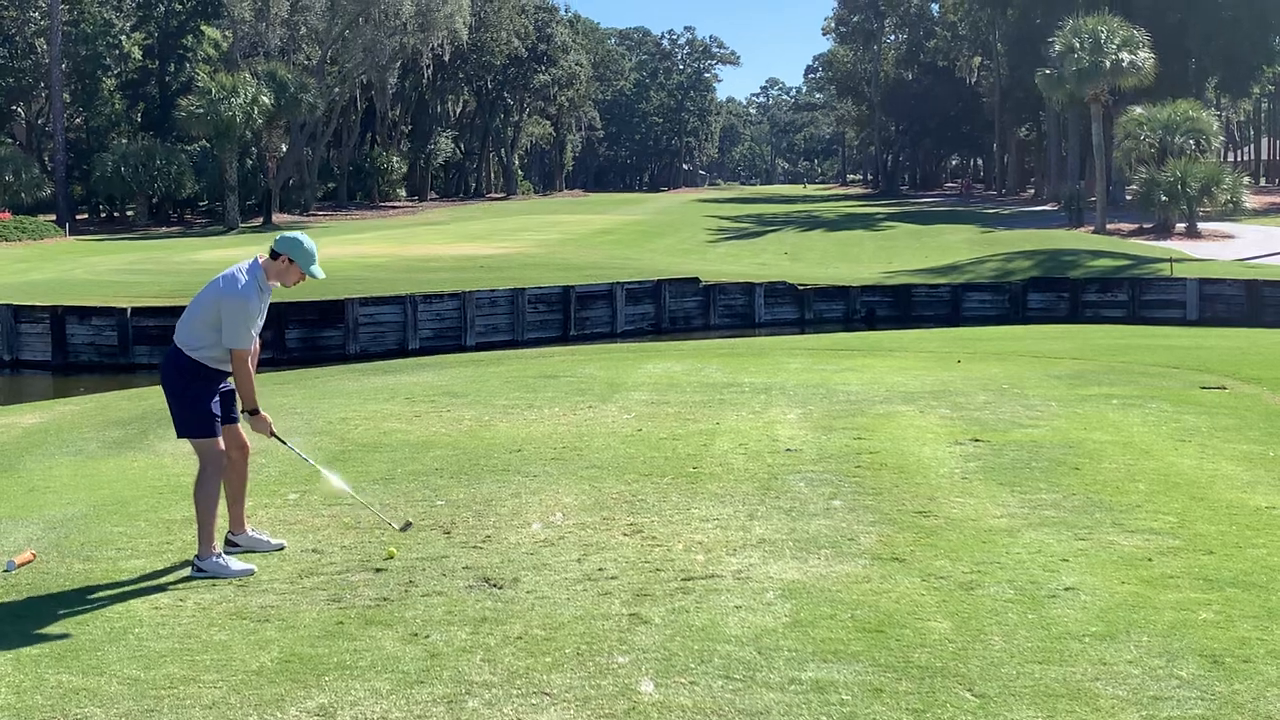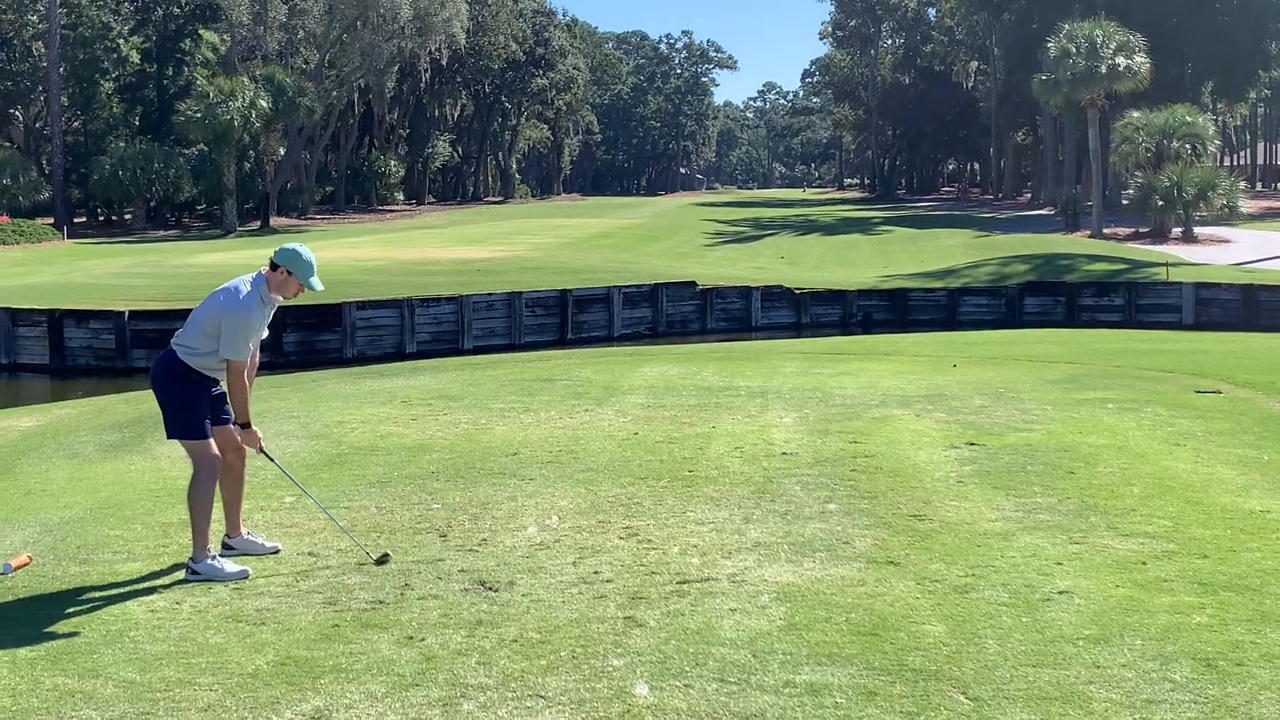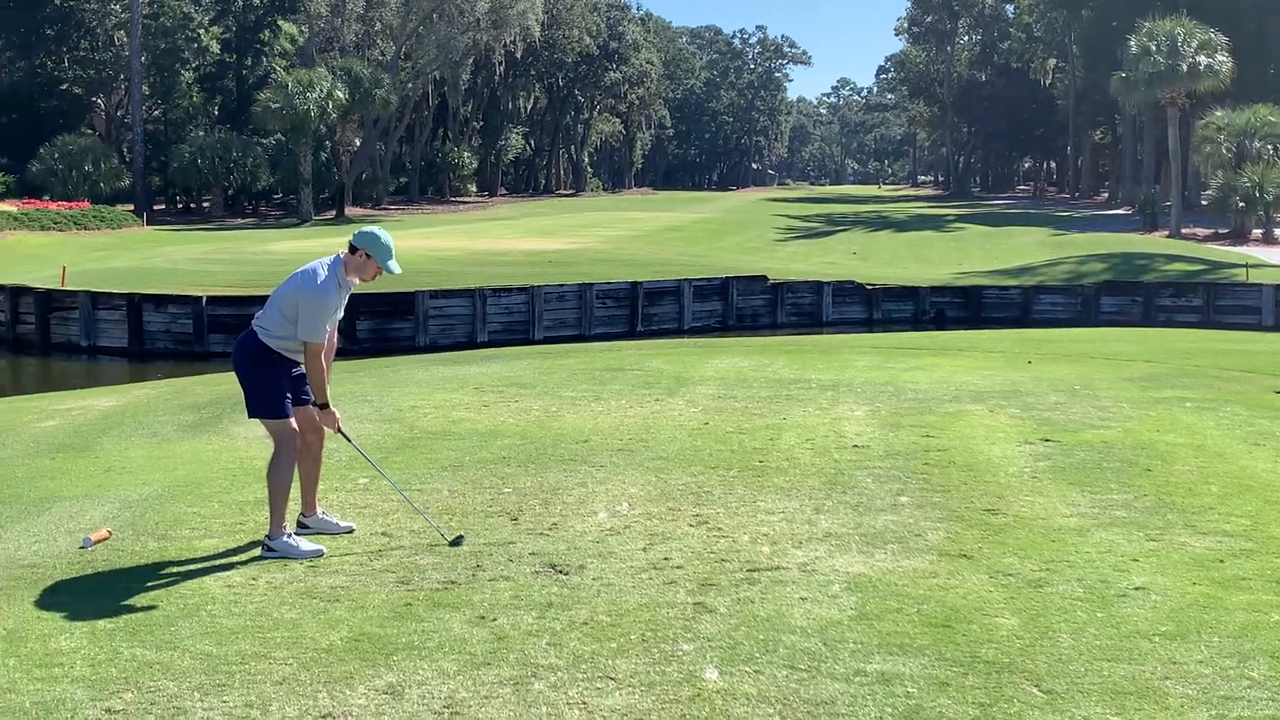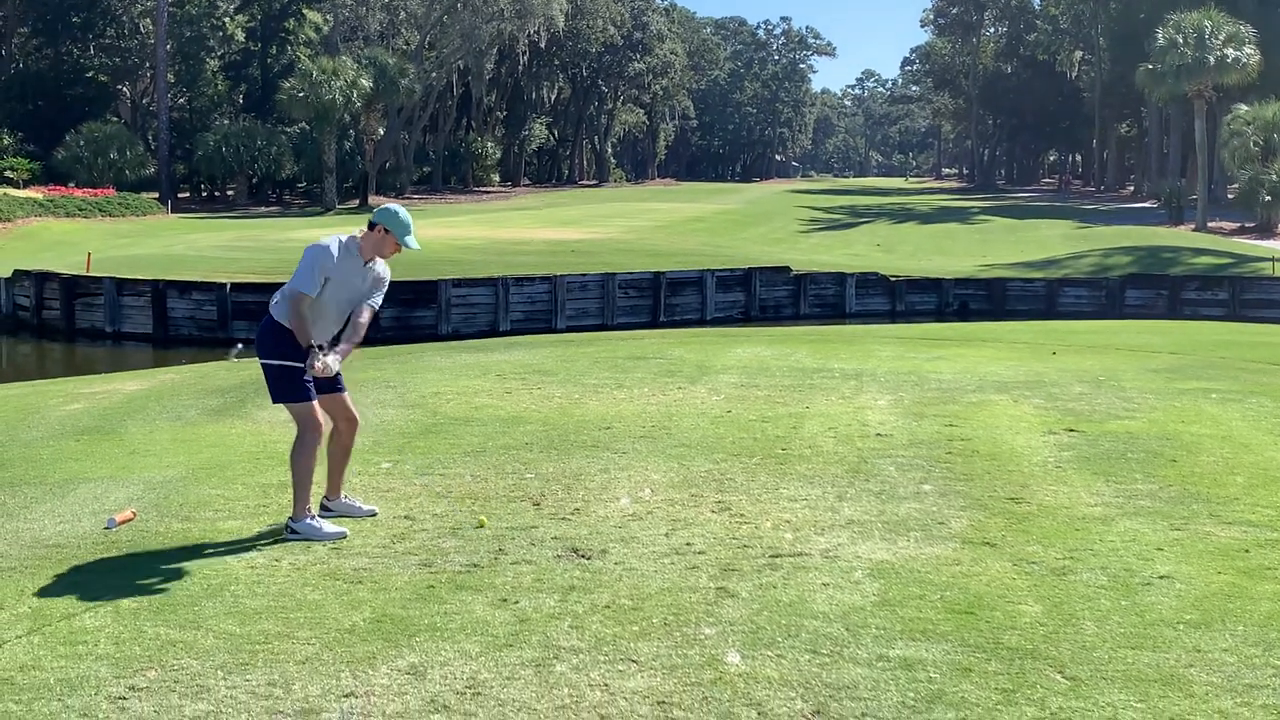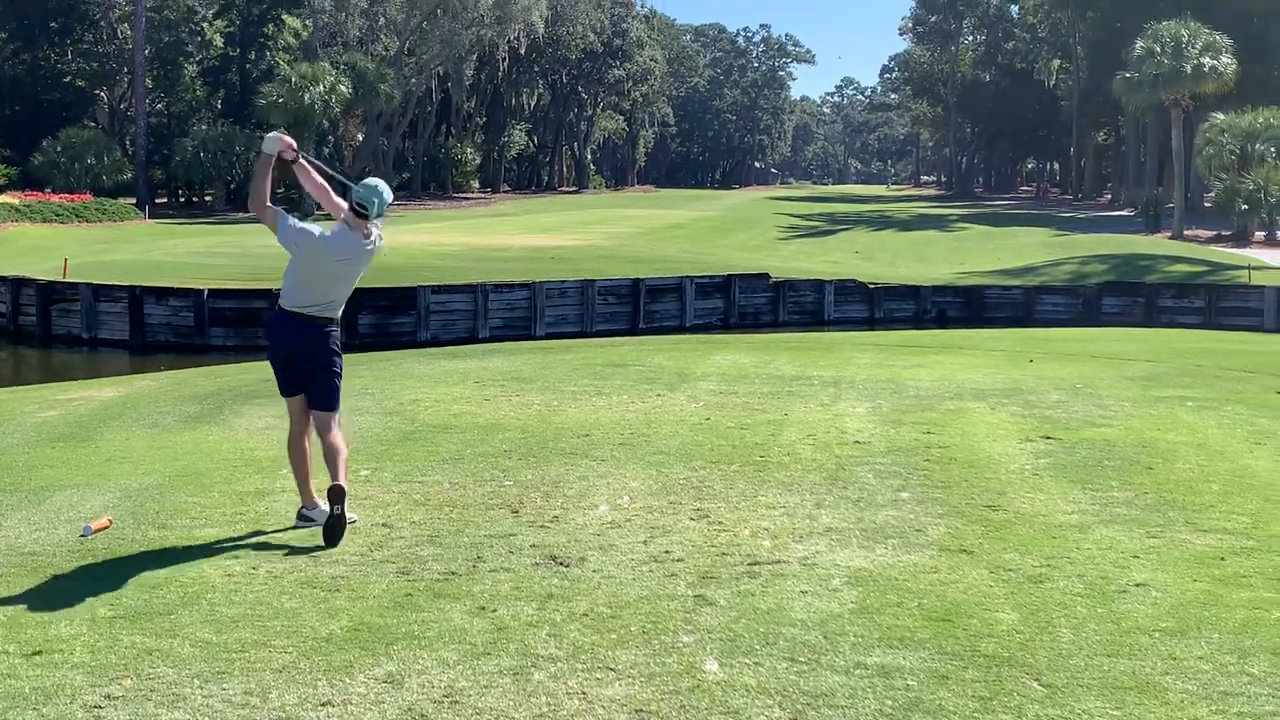
dt=1s
person 1, frame 1
left shoulder: (260, 280)
right shoulder: (243, 294)
left elbow: (252, 345)
right elbow: (241, 362)
left wrist: (248, 401)
right wrist: (254, 412)
left hip: (211, 370)
right hip: (188, 371)
left knee: (238, 449)
right knee: (215, 459)
left ankle: (238, 532)
right ankle: (206, 557)
person 1, frame 2
left shoulder: (265, 296)
right shoulder: (244, 306)
left elbow: (252, 357)
right elbow: (236, 374)
left wrist: (242, 416)
right wrist: (245, 425)
left hip: (202, 376)
right hip: (177, 376)
left knee: (234, 452)
right knee: (209, 463)
left ankle: (235, 536)
right ankle: (200, 559)
person 1, frame 3
left shoulder: (343, 278)
right shoulder: (321, 288)
left elbow: (330, 338)
right elbow: (314, 355)
left wrist: (323, 392)
right wrist: (324, 405)
left hip: (283, 357)
right hip: (259, 356)
left knee: (313, 432)
right knee: (289, 441)
left ankle: (310, 514)
right ankle: (276, 536)
person 1, frame 4
left shoulder: (380, 273)
right shoulder: (326, 252)
left elbow: (360, 321)
right elbow: (296, 307)
left wrist: (336, 356)
right wrist: (311, 352)
left hip: (316, 345)
right hip: (282, 338)
left knee: (347, 421)
right knee: (312, 424)
left ankle: (334, 498)
right ankle: (300, 518)
person 1, frame 5
left shoulder: (312, 239)
right shoulder: (371, 241)
left elbow: (258, 207)
right elbow: (328, 198)
left wrist: (269, 153)
right wrist: (296, 159)
left hip: (283, 329)
right hip: (321, 335)
left knee: (299, 421)
right knee: (327, 425)
left ankle: (311, 506)
right ankle: (337, 491)
